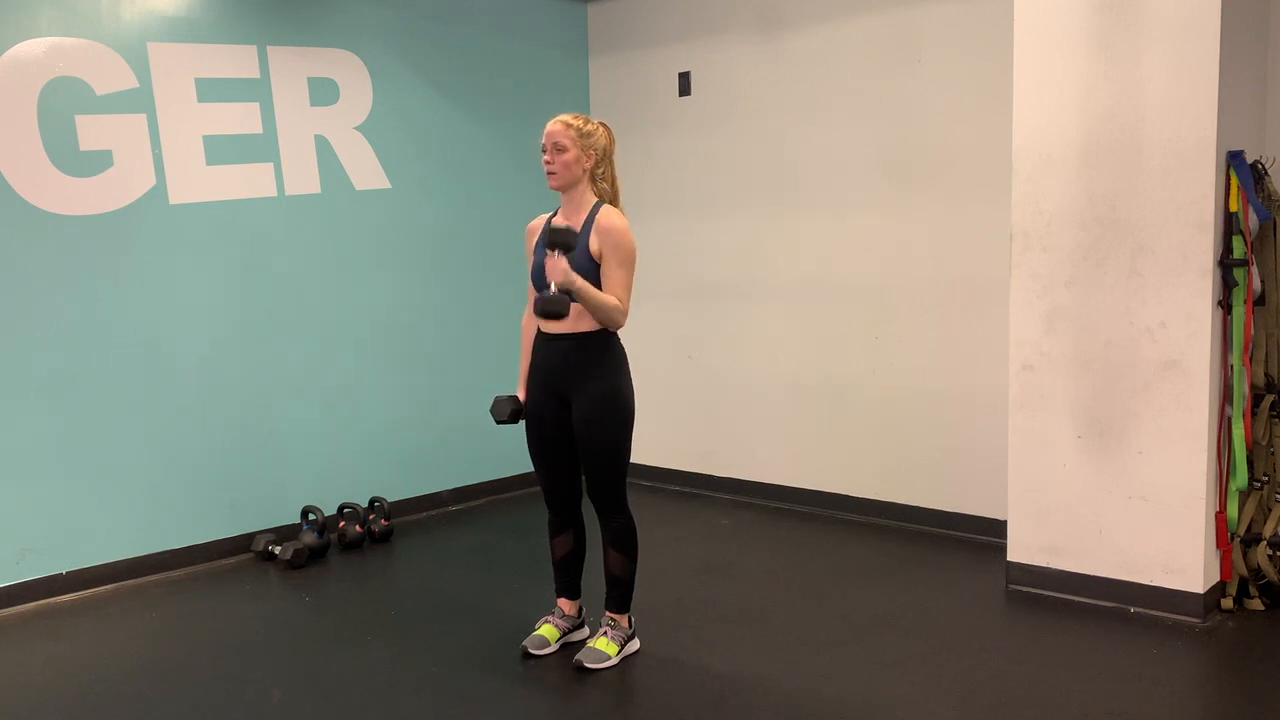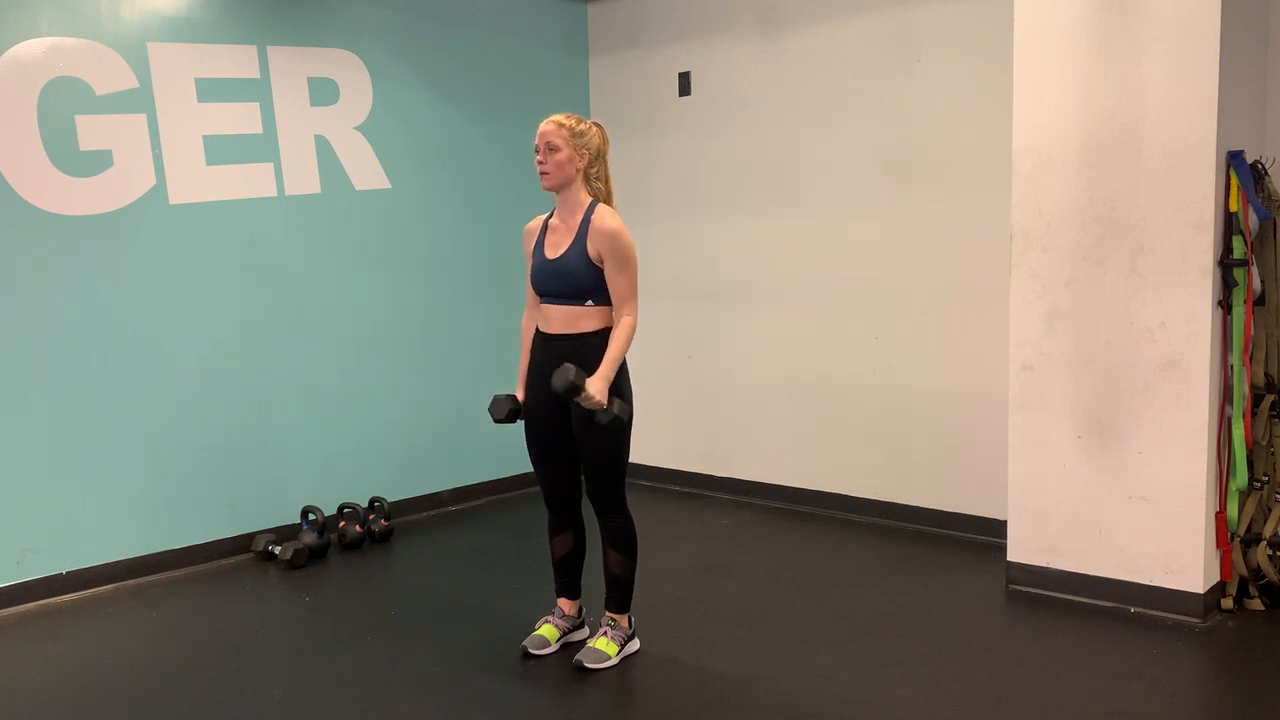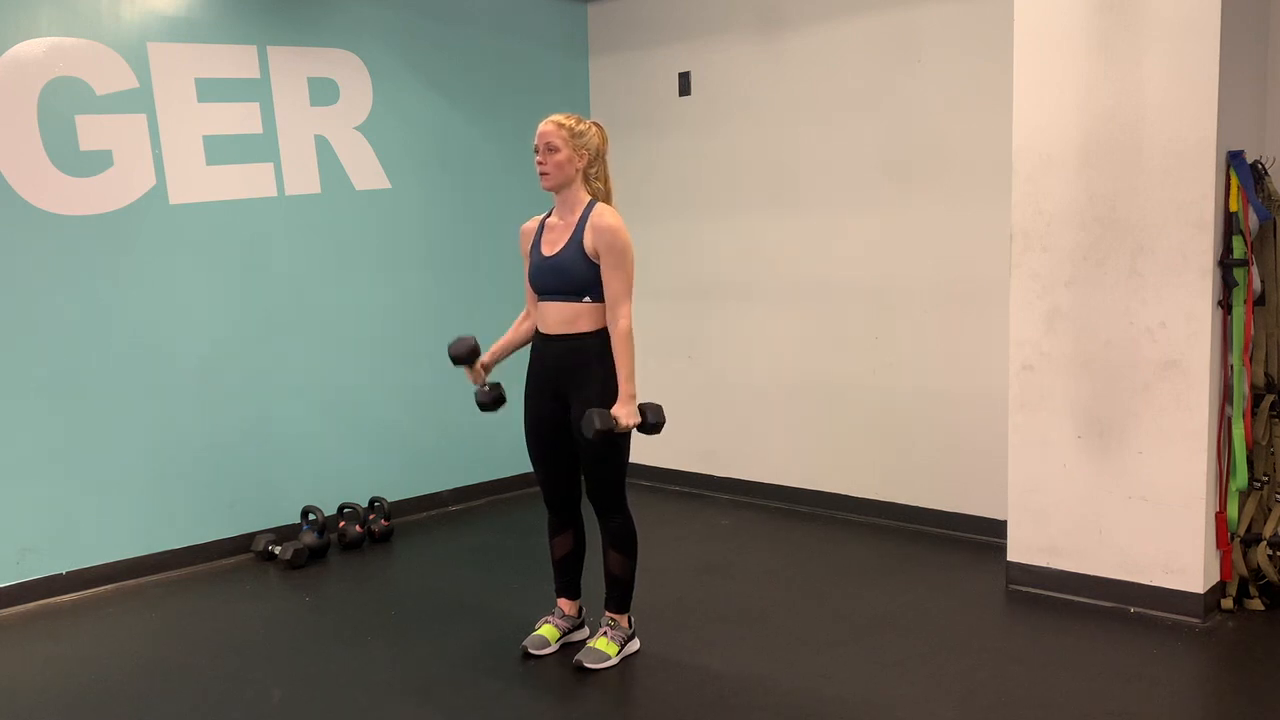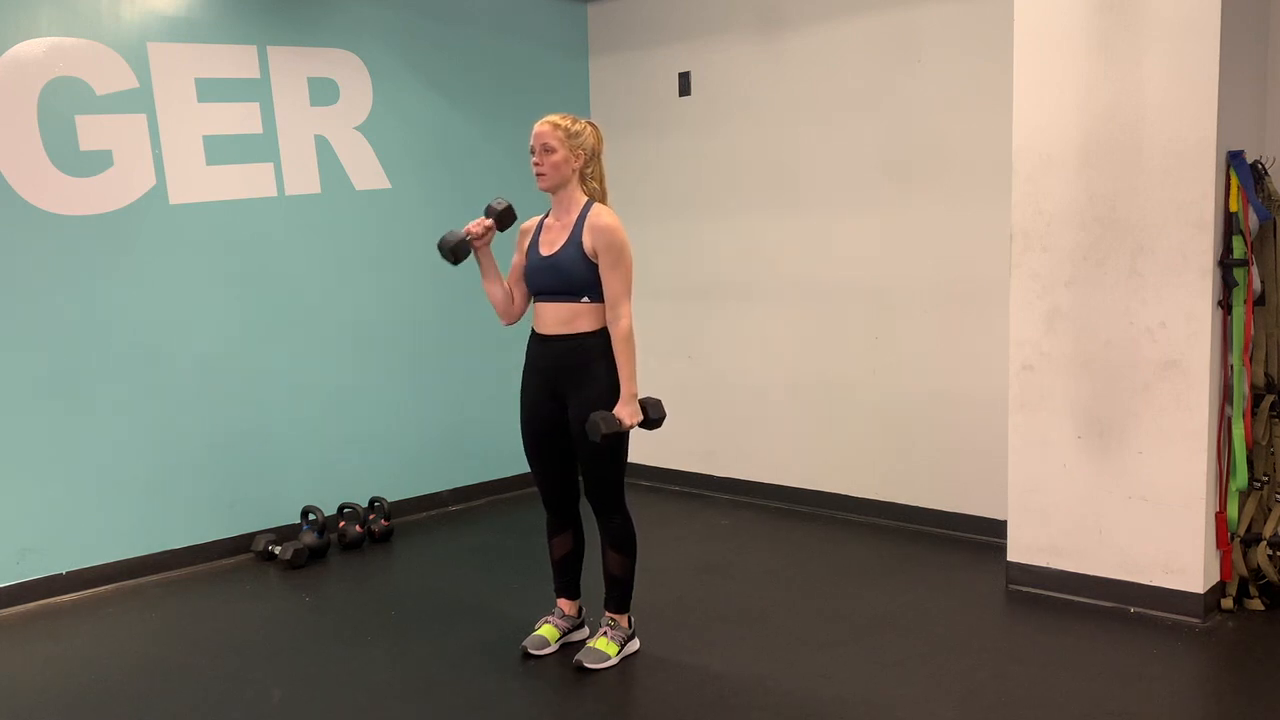
dt=0.5s
person 1, frame 1
left shoulder: (610, 225)
right shoulder: (538, 229)
left elbow: (618, 312)
left wrist: (574, 282)
right wrist: (523, 381)
left hip: (597, 369)
right hip: (548, 370)
left knee: (608, 500)
right knee: (558, 498)
left ankle: (619, 623)
right ankle: (568, 610)
person 1, frame 2
left shoulder: (605, 226)
right shoulder: (535, 230)
left elbow: (627, 315)
left wrist: (604, 377)
right wrist: (522, 382)
left hip: (594, 374)
right hip: (546, 372)
left knee: (606, 500)
right knee: (557, 499)
left ankle: (619, 623)
right ankle: (567, 610)
person 1, frame 3
left shoulder: (604, 224)
right shoulder: (532, 231)
left elbow: (620, 316)
left wrist: (625, 395)
right wrist: (490, 357)
left hip: (592, 368)
right hip: (544, 370)
left knee: (607, 500)
right knee: (557, 499)
left ankle: (619, 623)
right ankle: (567, 611)
person 1, frame 4
left shoulder: (602, 224)
right shoulder: (529, 230)
left elbow: (620, 315)
right elbow: (511, 310)
left wrist: (628, 394)
right wrist: (483, 255)
left hip: (590, 368)
right hip: (540, 368)
left knee: (605, 499)
right knee: (555, 499)
left ankle: (619, 623)
right ankle: (566, 611)
